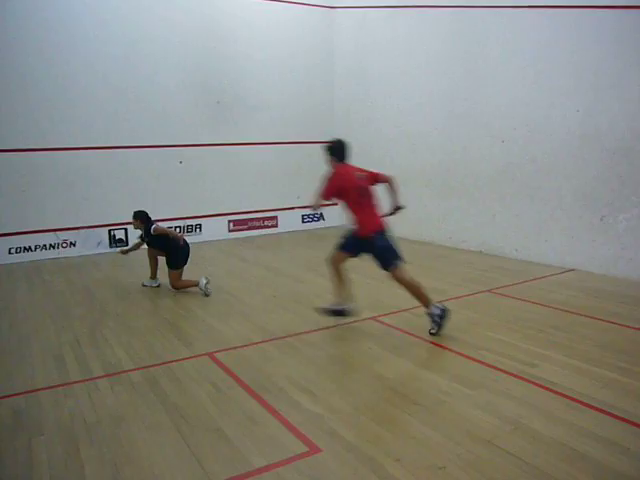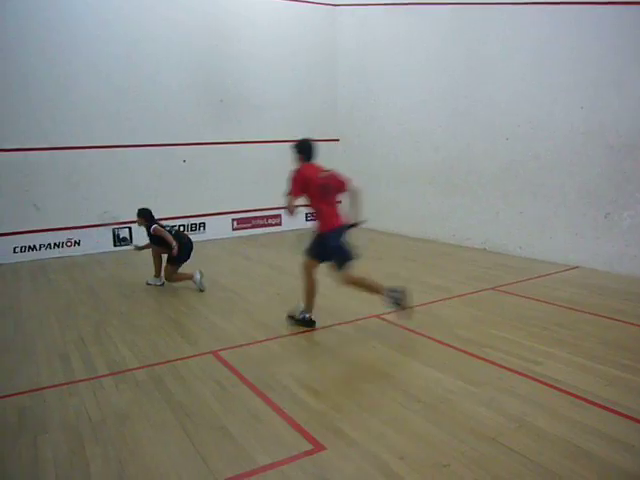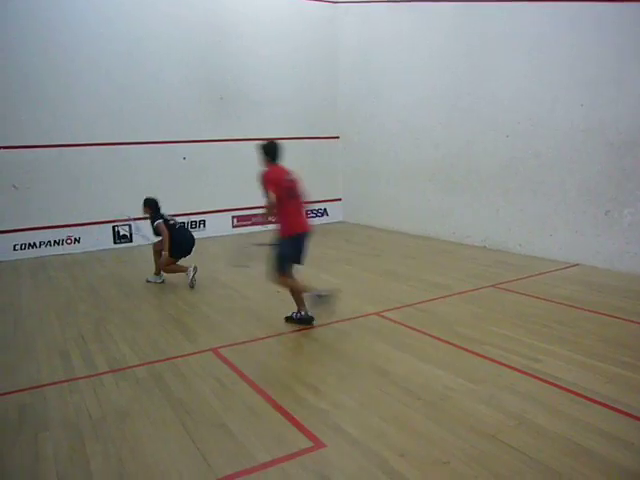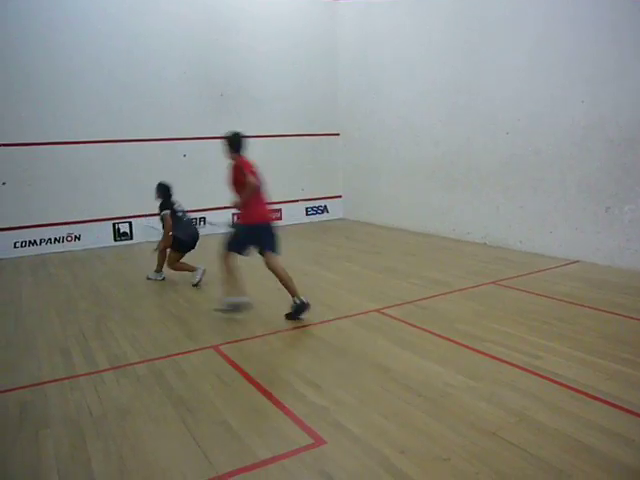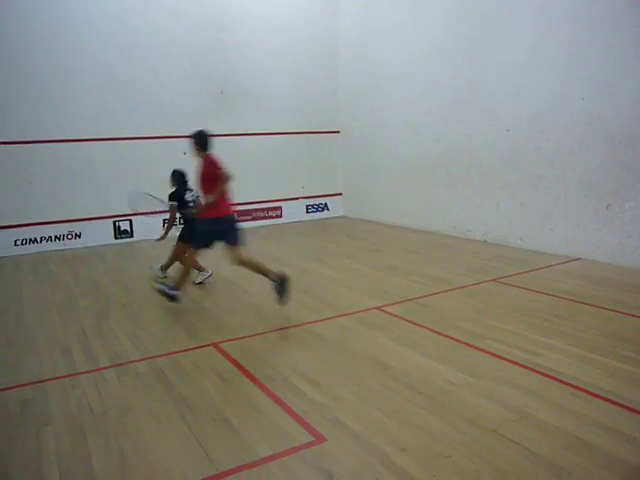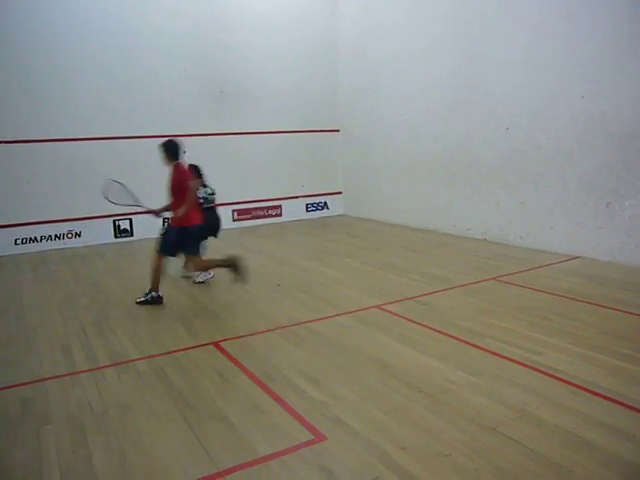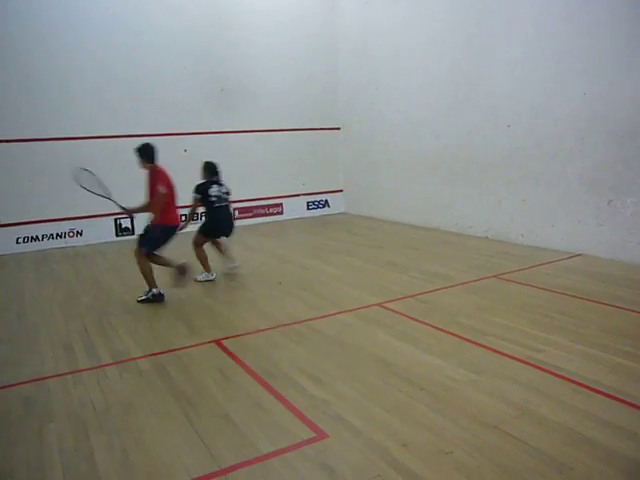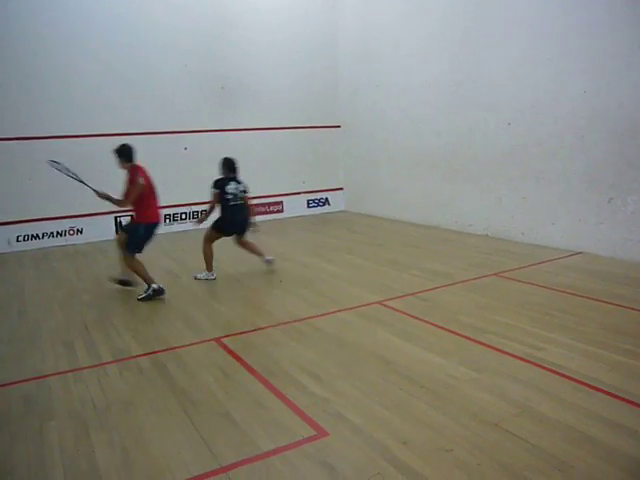
dt=0.1s
person 1, frame 1
left shoulder: (336, 176)
right shoulder: (360, 172)
left elbow: (319, 204)
right elbow: (389, 179)
left wrist: (317, 202)
right wrist: (395, 202)
left hip: (370, 231)
right hip: (364, 230)
left knee: (398, 274)
right knee: (335, 259)
left ankle: (435, 310)
right ankle: (341, 304)
person 1, frame 2
left shoulder: (300, 173)
right shoulder: (326, 173)
left elbow: (291, 203)
right elbow: (351, 190)
left wrist: (291, 211)
right wrist: (354, 215)
left hip: (328, 228)
right hip: (333, 225)
left knee: (346, 277)
right knee: (308, 266)
left ankle: (391, 293)
right ankle: (305, 315)
person 1, frame 3
left shoulder: (268, 175)
right shoulder: (288, 174)
left elbow: (272, 200)
right elbow: (301, 199)
left wrist: (268, 214)
left hip: (289, 231)
right hip: (302, 229)
left knee: (281, 278)
right knee: (286, 274)
left ankle: (319, 295)
right ankle: (302, 313)
person 1, frame 4
left shoulder: (238, 165)
right shoulder: (248, 164)
left elbow: (253, 183)
left wrist: (241, 202)
left hip: (250, 221)
right hip: (263, 218)
left knee: (227, 256)
right knee: (271, 262)
left ankle: (237, 298)
right ankle: (298, 301)
person 1, frame 5
left shoulder: (208, 160)
right shoulder: (210, 160)
left elbow: (227, 176)
left wrist: (213, 197)
right wrist: (203, 203)
left hip: (211, 215)
right hip: (226, 214)
left knee: (191, 252)
right knee: (238, 256)
left ankle: (175, 290)
right ankle: (277, 278)
person 1, frame 6
left shoulder: (179, 170)
right shoulder: (181, 169)
left elbow: (194, 187)
left wrist: (184, 209)
right wrist: (162, 209)
left hip: (181, 224)
right hip: (195, 223)
left knee: (159, 257)
right knee: (196, 264)
left ankle: (154, 294)
right ankle: (229, 262)
person 1, frame 7
left shoulder: (155, 173)
right shoulder: (156, 173)
left elbow: (162, 192)
left wrist: (152, 214)
right wrist: (134, 210)
left hip: (166, 223)
right hip: (164, 221)
left knee: (140, 253)
right knee: (145, 253)
left ankle: (154, 291)
right ankle: (178, 267)
person 1, frame 8
left shoulder: (136, 170)
right shoulder: (133, 173)
left elbow: (141, 183)
right elbow: (122, 202)
left wrist: (128, 202)
right wrist: (107, 197)
left hip: (147, 219)
right hip: (142, 219)
left knee: (128, 254)
right knee: (121, 238)
left ankle: (154, 287)
right ankle: (126, 277)
